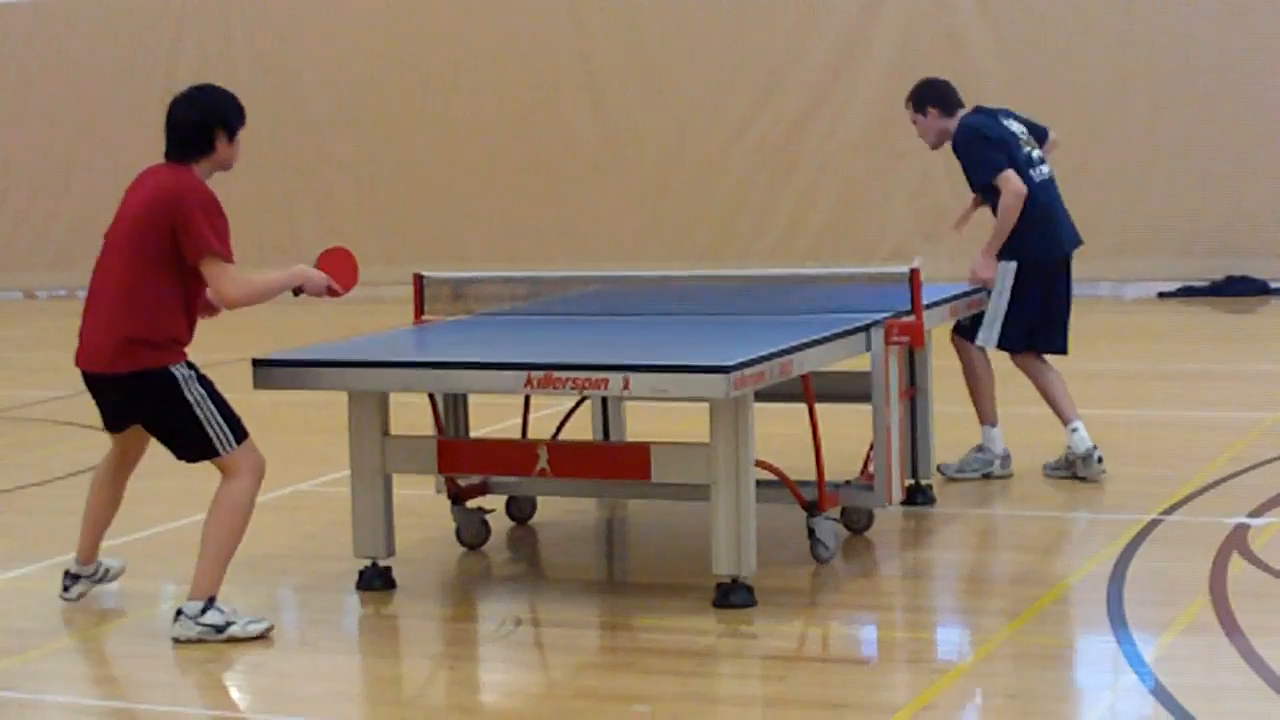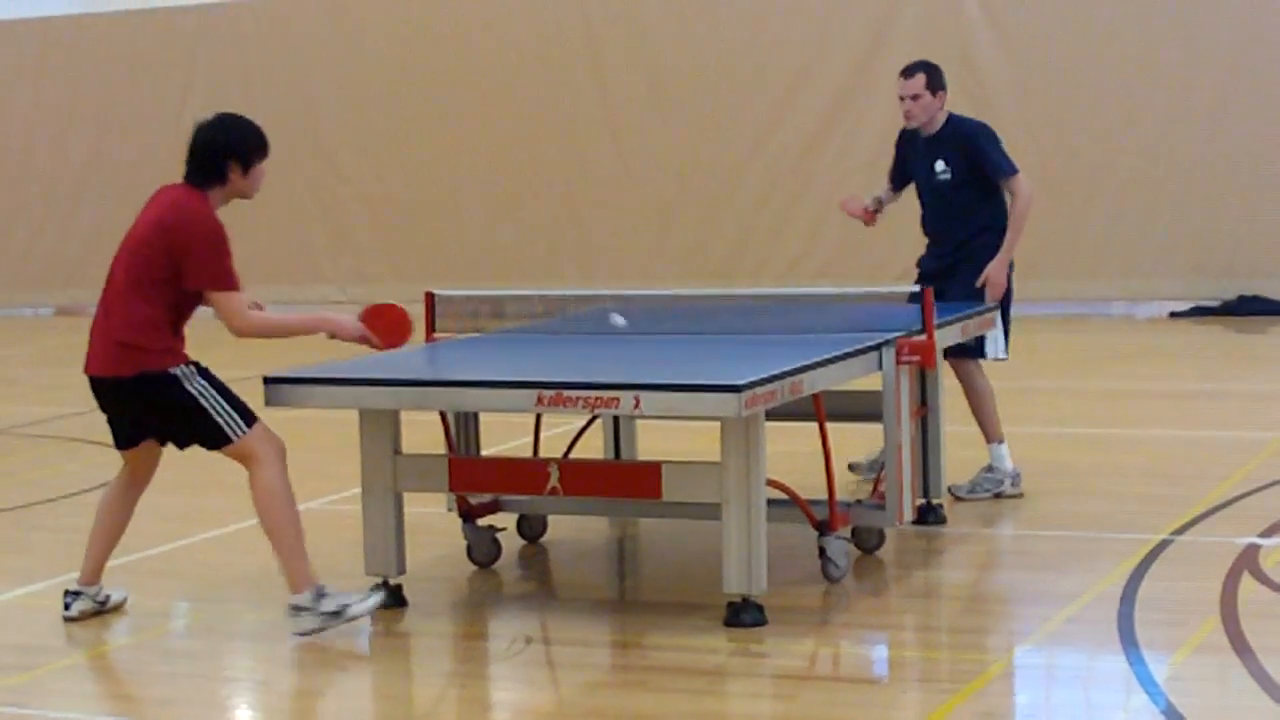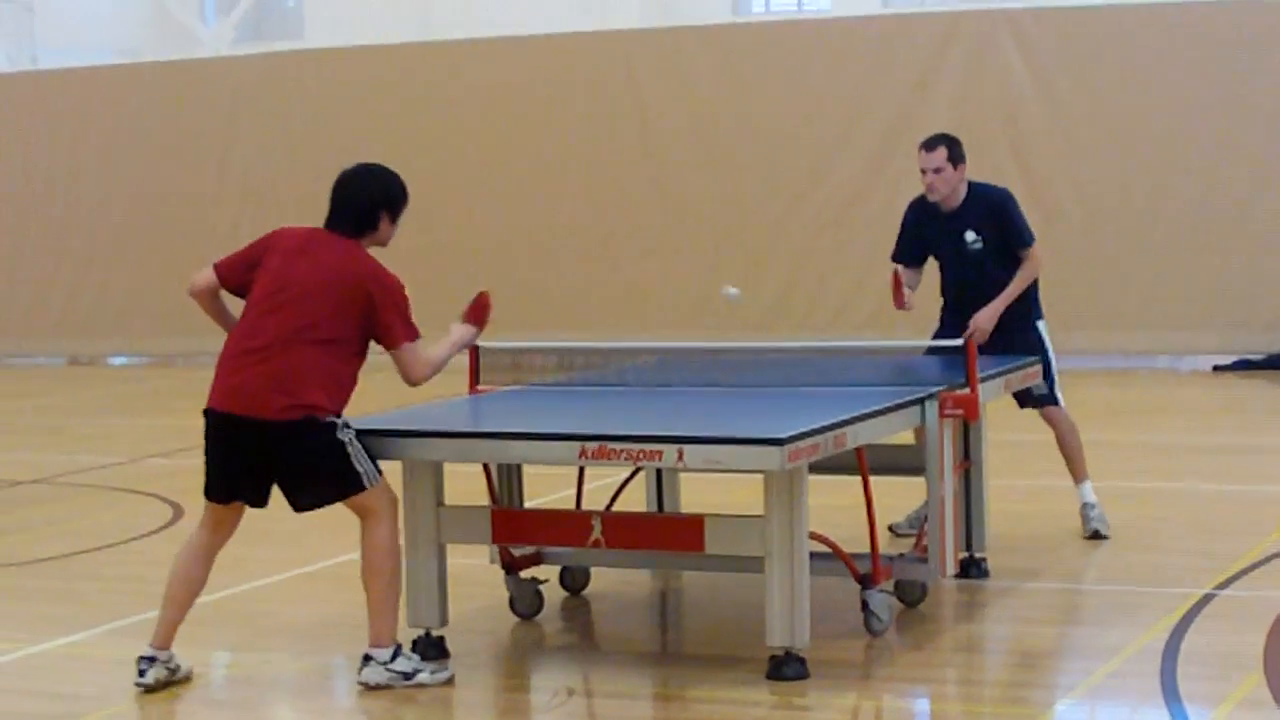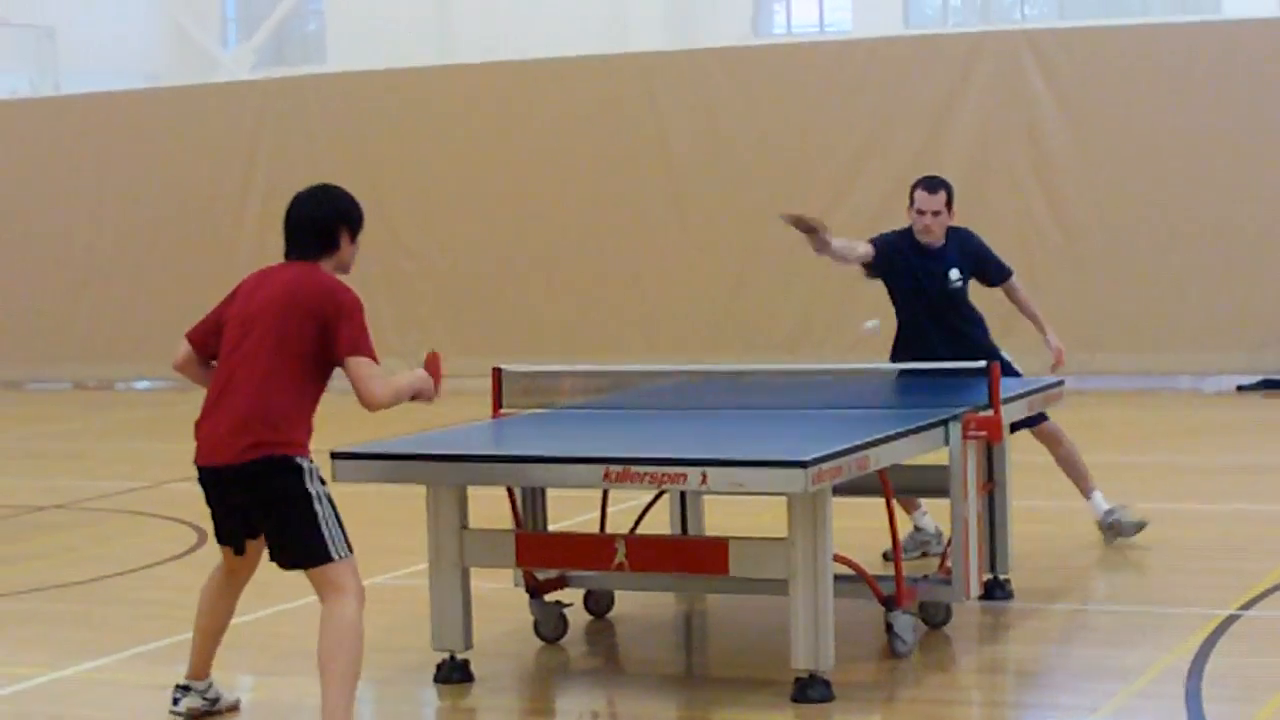
dt=0.5s
person 1, frame 1
left shoulder: (147, 182)
right shoulder: (193, 197)
right elbow: (232, 291)
left wrist: (186, 291)
right wrist: (298, 275)
left hip: (99, 353)
right hip: (149, 358)
left knee: (128, 443)
right knee: (244, 465)
left ankle: (82, 569)
right ankle: (199, 609)
person 1, frame 2
left shoulder: (169, 198)
right shoulder: (201, 224)
right elbow: (245, 324)
left wrist: (216, 303)
right wrist: (327, 324)
left hip: (106, 362)
right hip: (148, 364)
left knee: (139, 466)
right knee: (264, 452)
left ankle: (86, 592)
right ankle: (308, 598)
person 1, frame 3
left shoulder: (281, 242)
right shoulder: (378, 281)
left elbow: (201, 287)
right elbow: (416, 372)
right wrist: (459, 337)
left hip: (229, 405)
right hip: (298, 414)
left knee: (215, 528)
right knee: (380, 509)
left ankle: (155, 658)
right ankle: (383, 655)
person 1, frame 4
left shoulder: (251, 287)
right shoulder: (336, 295)
left elbow: (184, 359)
right elbow: (373, 394)
right wrist: (414, 380)
left hip: (215, 454)
right hip: (271, 456)
left knee: (236, 562)
right knee: (342, 589)
person 2, frame 1
left shoulder: (968, 136)
right shoulder: (998, 118)
left elbow: (1016, 191)
right elbow: (1048, 140)
left wrist: (989, 255)
left hip: (1028, 248)
right hip: (1056, 243)
left knee: (968, 339)
right knee: (1025, 352)
left ankle: (993, 450)
right ankle: (1081, 447)
person 2, frame 2
left shoulder: (972, 135)
right shoulder: (908, 140)
left elbow: (1021, 191)
right elbow: (898, 184)
left wrist: (1002, 260)
right wrist: (879, 201)
left hip: (980, 262)
right hip: (938, 261)
left knee: (965, 358)
left ankle: (1002, 470)
person 2, frame 3
left shoulder: (996, 202)
right shoulder: (919, 213)
left elbow: (1032, 259)
right elbow: (911, 267)
left wrist: (994, 309)
right wrist: (906, 289)
left hip: (1014, 318)
right hip: (959, 321)
left knee: (1051, 410)
left ankle: (1088, 501)
person 2, frame 4
left shoulder: (967, 244)
right shoulder: (893, 247)
left elbow: (1009, 283)
right elbow: (857, 252)
left wrist: (1047, 333)
right wrist: (825, 242)
left hip: (977, 355)
right hip: (919, 363)
left knee: (1043, 426)
left ankle: (1102, 511)
right ankle: (925, 527)
